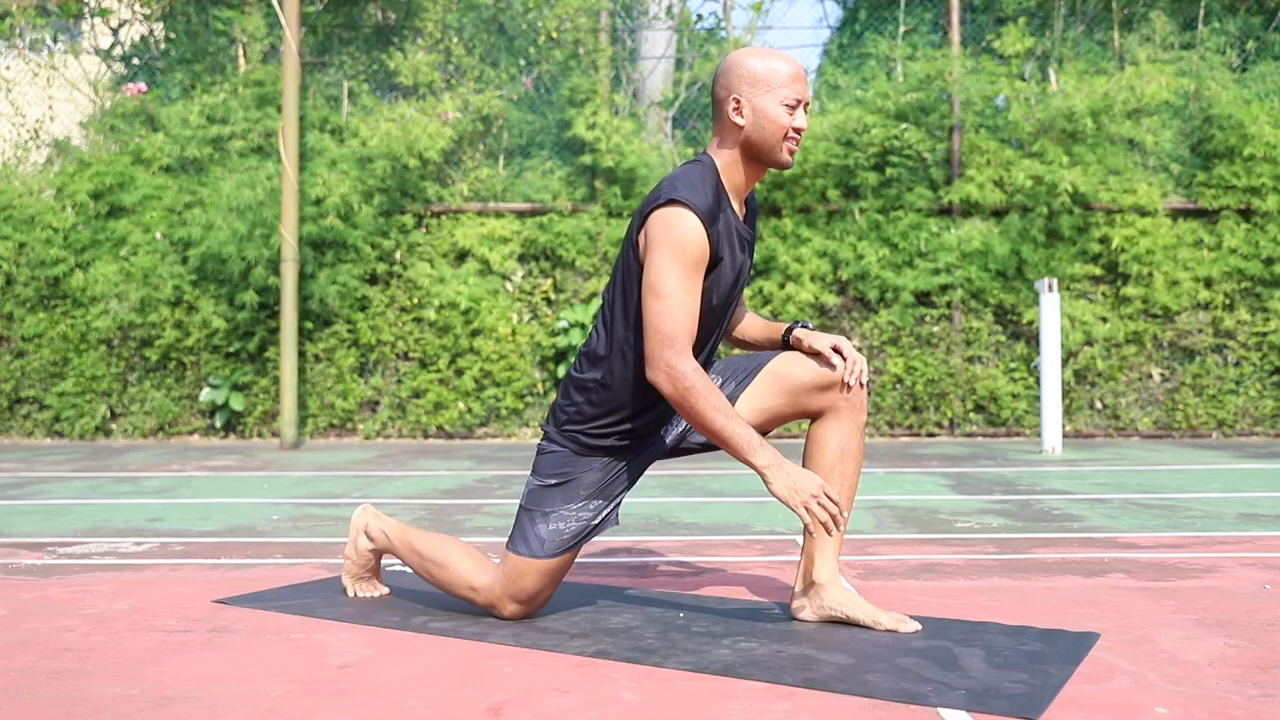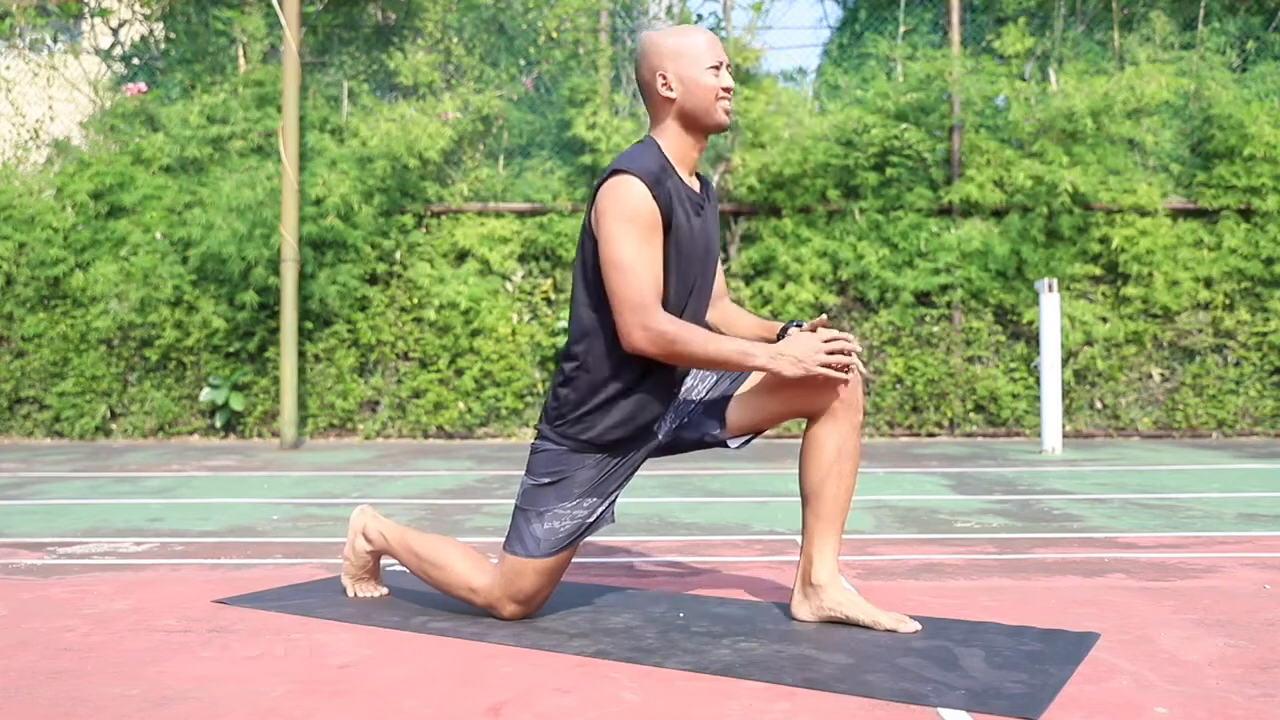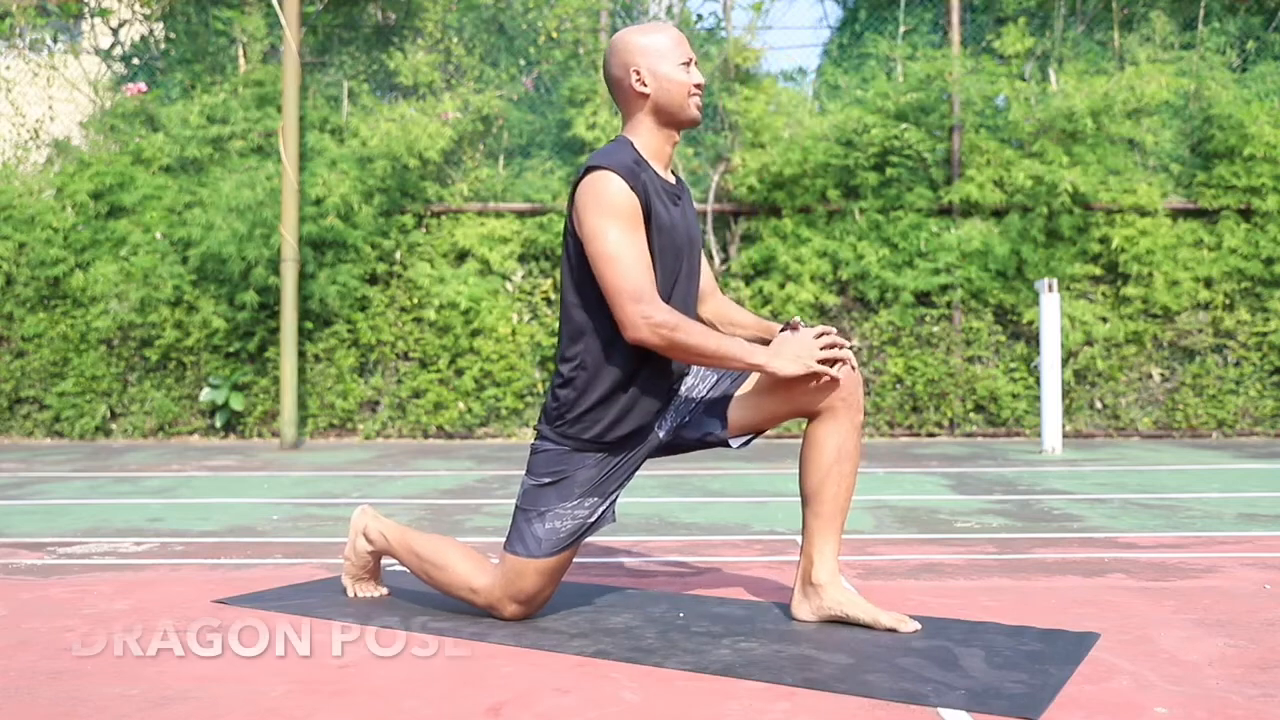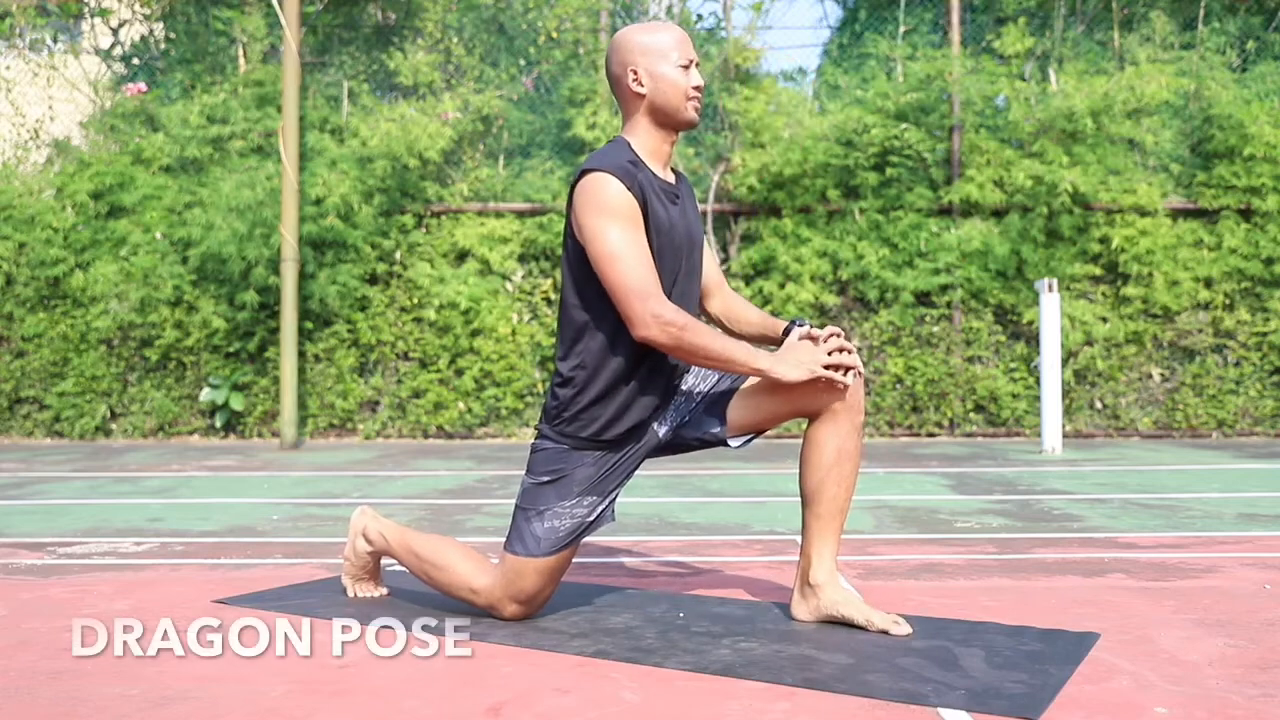
dt=0.4s
person 1, frame 1
left shoulder: (739, 202)
right shoulder: (685, 214)
right elbow: (669, 370)
left wrist: (799, 336)
right wrist: (772, 467)
left hip: (676, 402)
right hip: (604, 425)
left knee: (838, 380)
right knee: (513, 597)
left ankle: (819, 585)
right ankle: (377, 532)
person 1, frame 2
left shoulder: (698, 190)
right shoulder: (632, 187)
left elbow: (714, 310)
right elbow: (643, 331)
left wrist: (789, 334)
right wrist: (773, 357)
left hip: (672, 397)
right hip: (597, 420)
left knee: (837, 382)
right knee: (511, 598)
left ankle: (818, 585)
right ankle: (376, 533)
person 1, frame 3
left shoulder: (672, 188)
right shoulder: (609, 183)
left elbow: (708, 304)
right elbow: (642, 322)
left wrist: (785, 335)
right wrist: (770, 358)
left hip: (671, 395)
right hip: (596, 422)
left knee: (838, 382)
right knee: (512, 598)
left ankle: (817, 584)
right ankle: (377, 533)
person 1, frame 4
left shoulder: (678, 187)
right shoulder: (607, 183)
left elbow: (717, 300)
right elbow: (650, 322)
left wrist: (791, 332)
right wrist: (773, 363)
left hip: (673, 394)
right hip: (597, 420)
left knee: (837, 384)
right knee: (512, 599)
left ankle: (817, 584)
right ankle: (376, 534)
